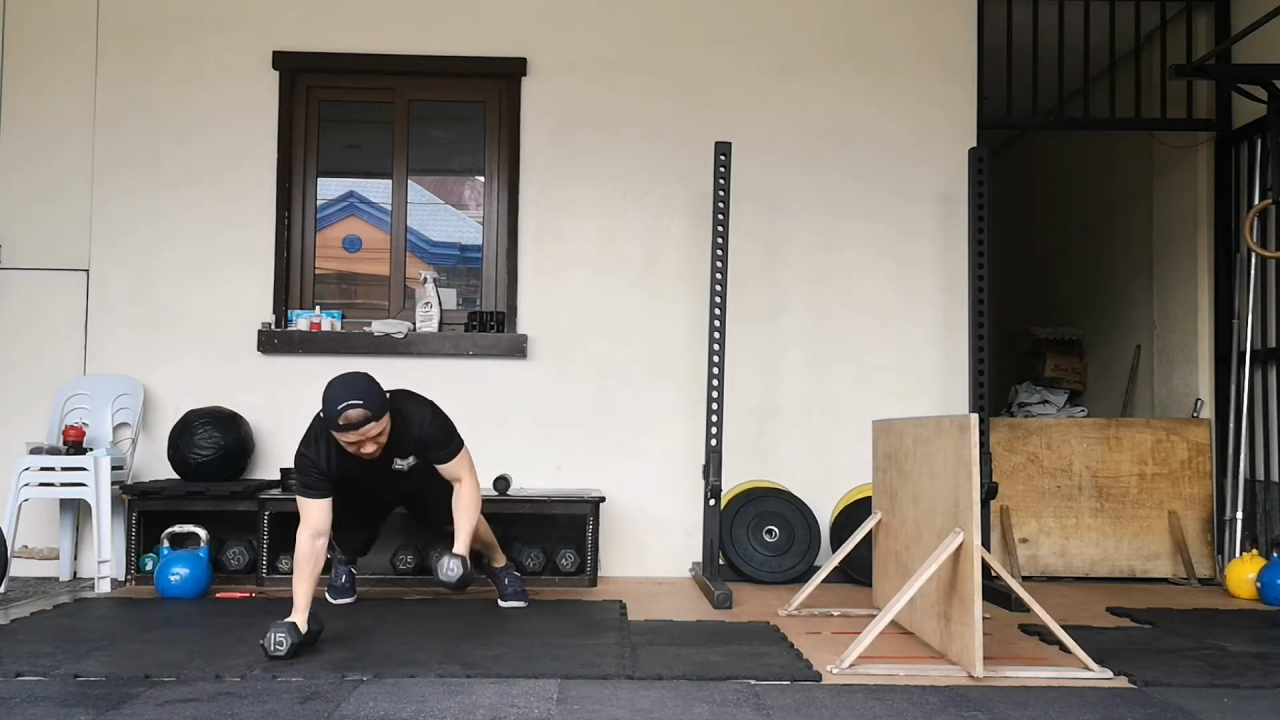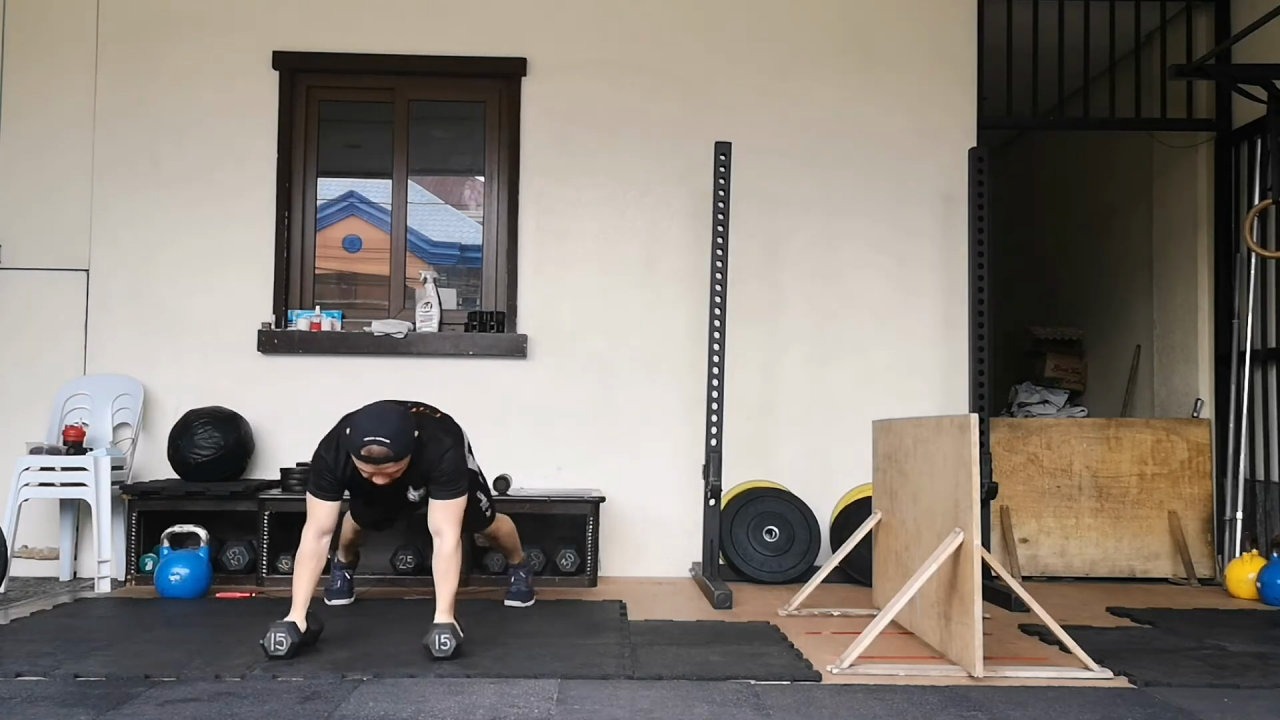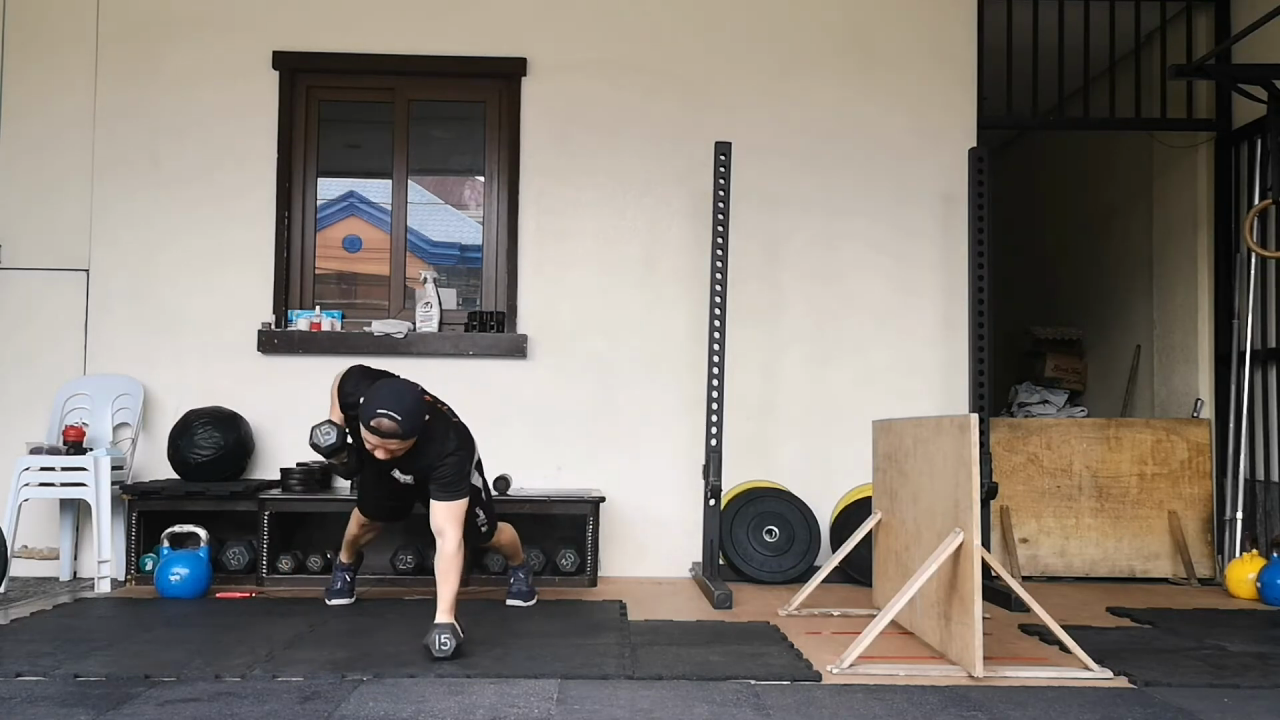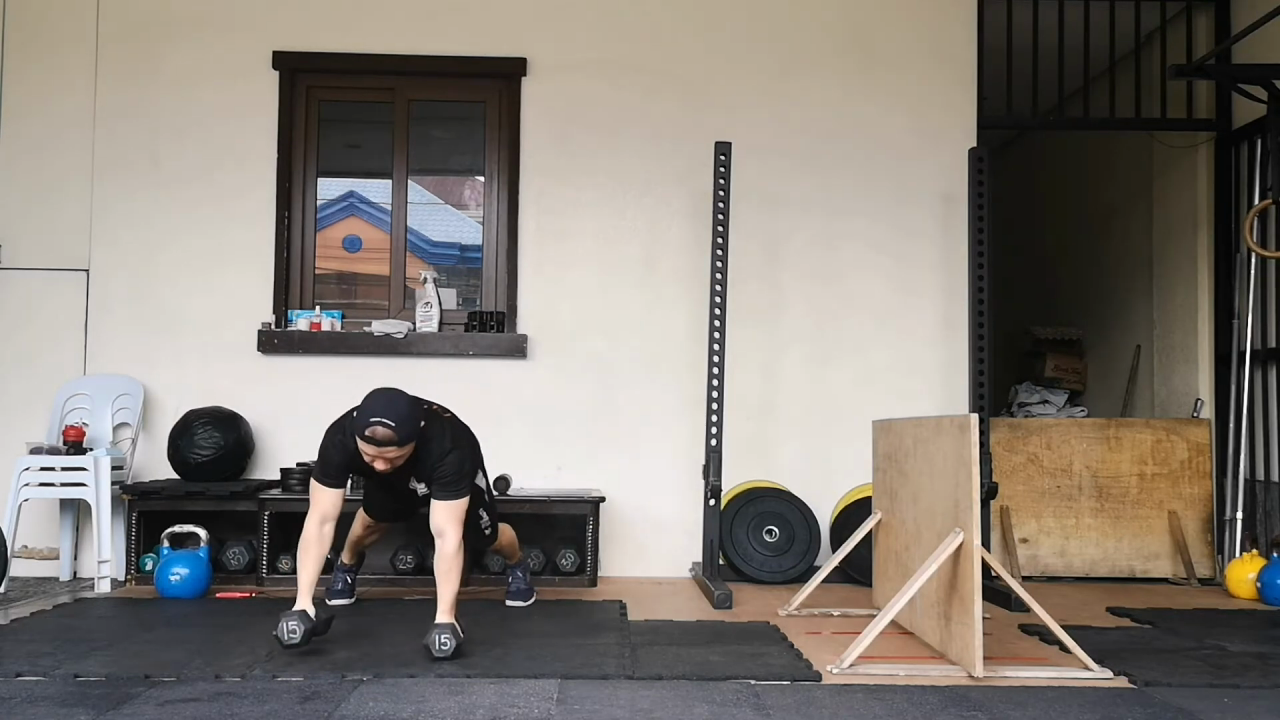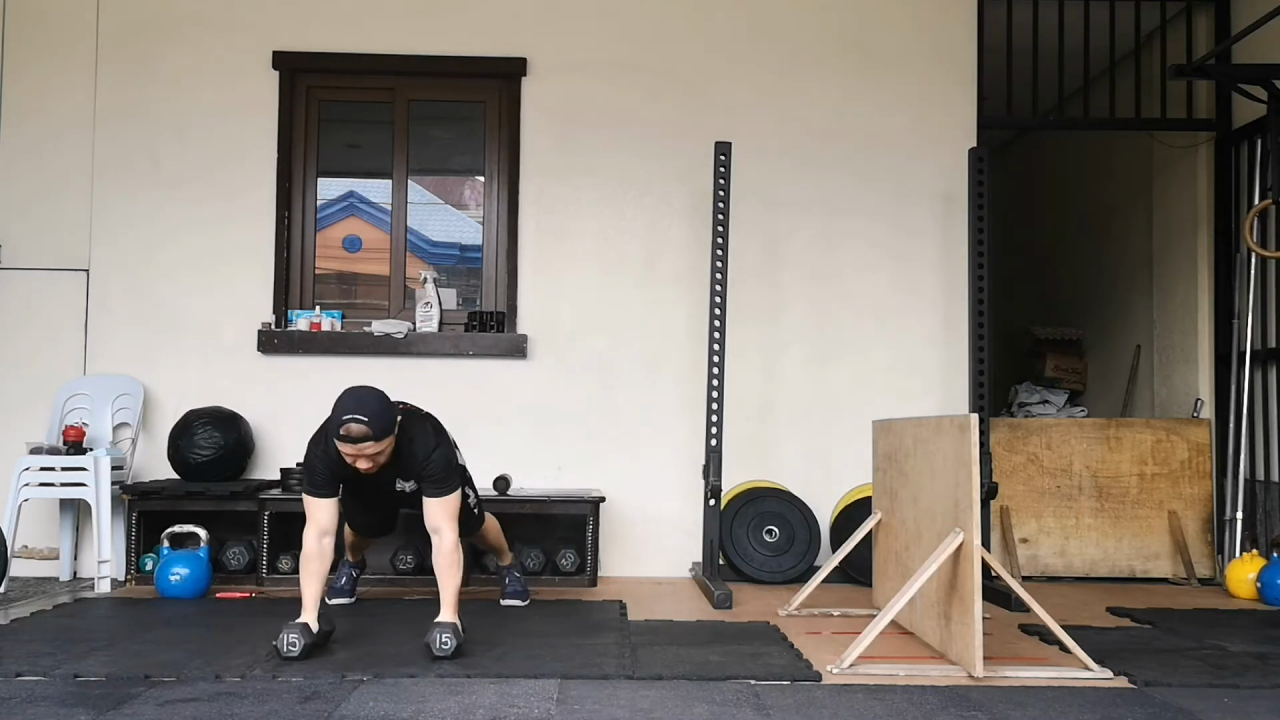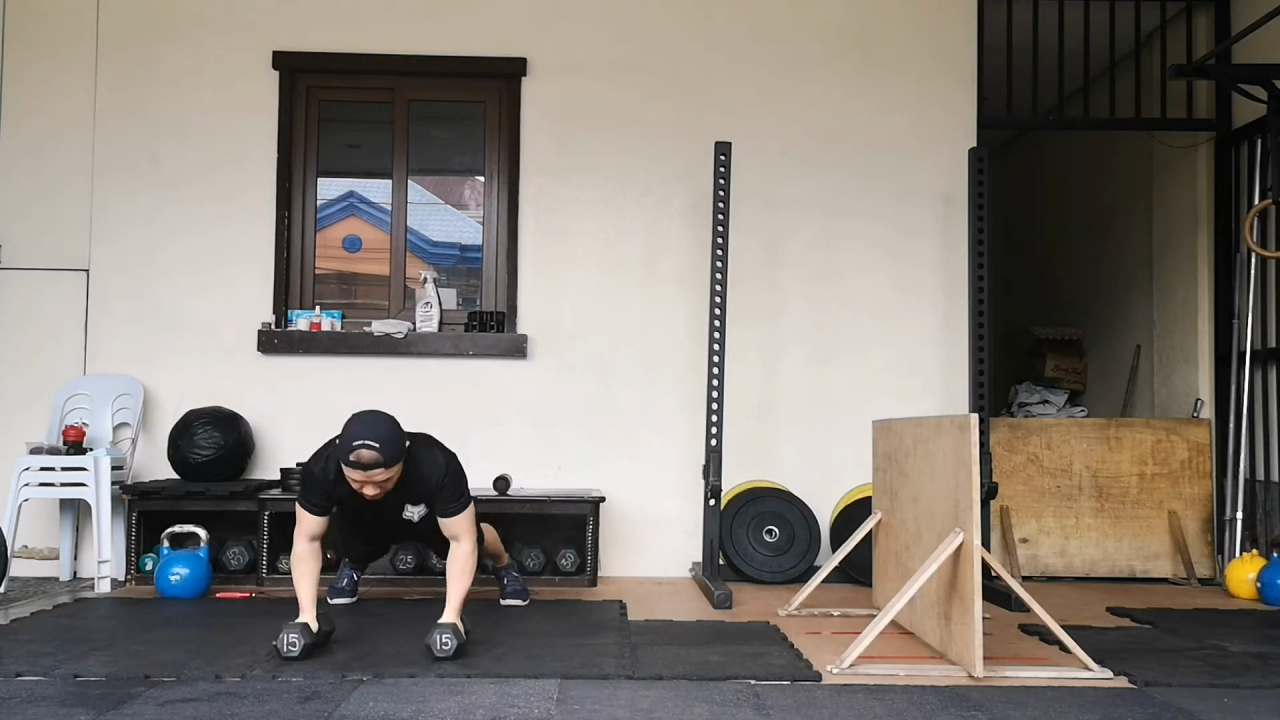
dt=0.5s
person 1, frame 1
left shoulder: (421, 417)
right shoulder: (314, 451)
left elbow: (464, 480)
right elbow: (313, 535)
left wrist: (461, 549)
right wrist: (299, 615)
left hip: (419, 476)
left knee: (464, 515)
left ankle: (499, 565)
right ankle: (344, 561)
person 1, frame 2
left shoulder: (444, 450)
right shoulder: (333, 452)
left elbow: (445, 536)
right elbow: (317, 533)
left wrist: (444, 616)
right wrist: (297, 614)
left knee: (484, 523)
left ankle: (517, 565)
right ankle: (344, 563)
person 1, frame 3
left shoulder: (449, 450)
right shoulder: (355, 389)
left elbow: (447, 536)
right elbow: (338, 387)
left wrist: (445, 615)
left hip: (449, 468)
left knee: (483, 536)
left ankle: (519, 566)
right ankle: (345, 564)
person 1, frame 4
left shoulder: (448, 448)
right shoulder: (341, 438)
left elbow: (447, 537)
right elbow: (322, 520)
left wrist: (445, 616)
right wrist: (304, 599)
left hip: (456, 475)
left knee: (484, 539)
left ankle: (517, 565)
right ankle: (346, 564)
person 1, frame 5
left shoulder: (430, 445)
right shoulder: (322, 450)
left elbow: (443, 534)
right elbow: (319, 535)
left wrist: (448, 614)
right wrist: (308, 615)
left hip: (426, 474)
left knee: (472, 524)
left ankle: (508, 566)
right ankle: (352, 564)
person 1, frame 6
left shoulder: (437, 466)
right shoulder: (322, 469)
left elbow: (462, 541)
right elbow: (306, 539)
left wrist: (451, 614)
right wrist: (307, 614)
left ankle: (504, 566)
right ankle: (352, 566)
